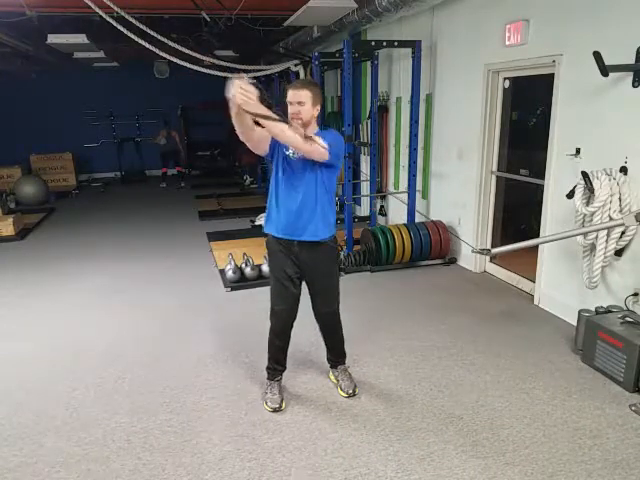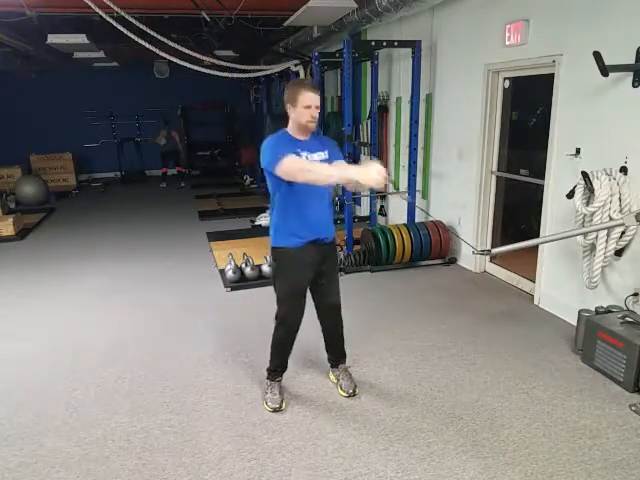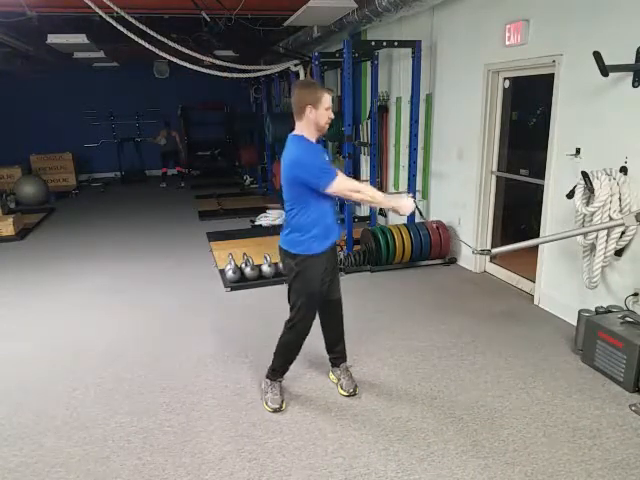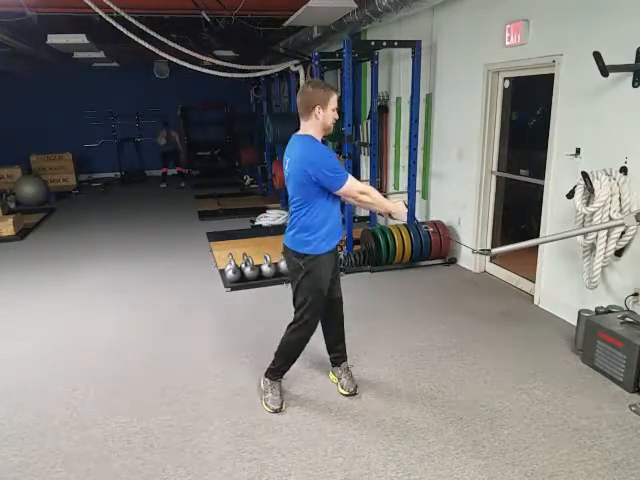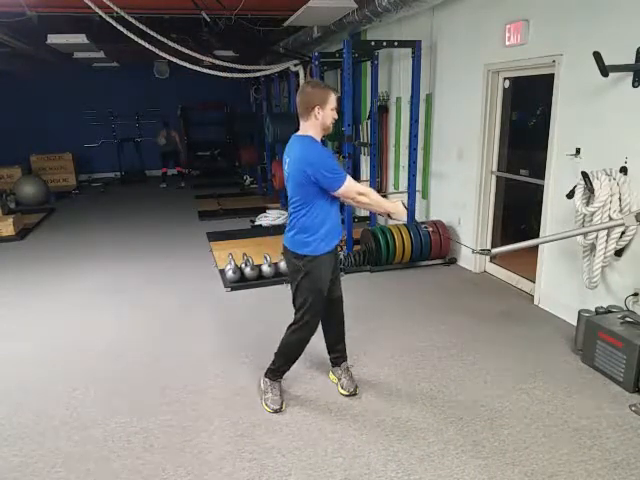
dt=0.4s
person 1, frame 1
left shoulder: (332, 141)
right shoulder: (274, 141)
left elbow: (306, 149)
right elbow: (249, 136)
left wrist: (258, 110)
right wrist: (238, 104)
left hip: (321, 243)
right hip: (281, 243)
left knee: (328, 311)
right knee: (282, 315)
left ankle: (339, 366)
right ankle: (274, 378)
person 1, frame 2
left shoulder: (327, 145)
right shoulder: (275, 145)
left elbow: (341, 176)
right elbow: (303, 173)
left wrist: (365, 176)
right wrist: (356, 172)
left hip: (325, 243)
right hip: (290, 247)
left knee: (331, 310)
right knee: (289, 316)
left ankle: (338, 366)
right ankle: (274, 378)
person 1, frame 3
left shoulder: (308, 147)
right shoulder: (302, 155)
left elbow: (343, 184)
right elbow: (352, 191)
left wrist: (388, 200)
right wrist: (395, 203)
left hip: (322, 246)
right hip: (303, 253)
left knee: (332, 308)
right knee: (301, 317)
left ankle: (339, 365)
right ankle: (273, 378)
person 1, frame 4
left shoulder: (299, 145)
right shoulder: (316, 154)
left elbow: (342, 192)
right elbow: (359, 192)
left wrist: (380, 206)
right wrist: (392, 208)
left hip: (321, 247)
right hip: (309, 253)
left knee: (333, 307)
right knee: (306, 319)
left ankle: (339, 365)
right ankle: (272, 377)
person 1, frame 5
left shoulder: (301, 146)
right shoulder: (314, 154)
left elbow: (344, 190)
right elbow: (356, 194)
left wrist: (382, 205)
right wrist: (391, 208)
left hip: (324, 247)
right hip: (309, 253)
left knee: (333, 308)
right knee: (307, 319)
left ankle: (339, 365)
right ankle: (272, 378)
